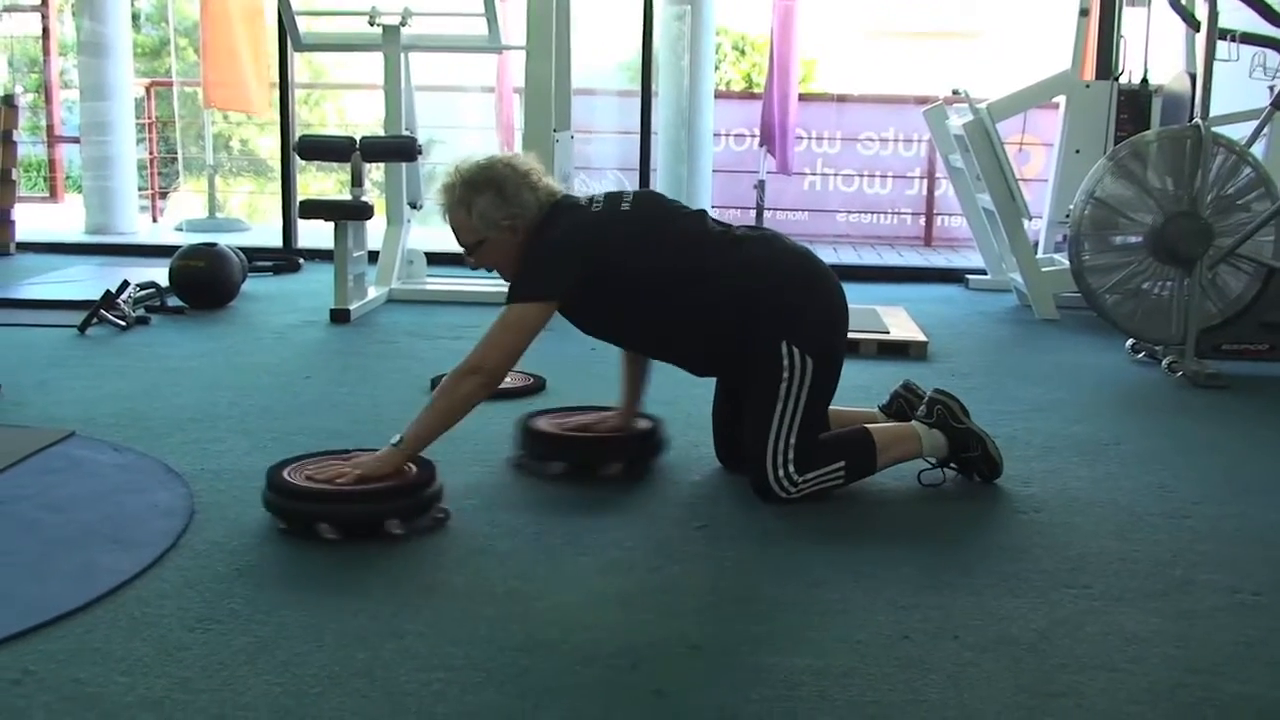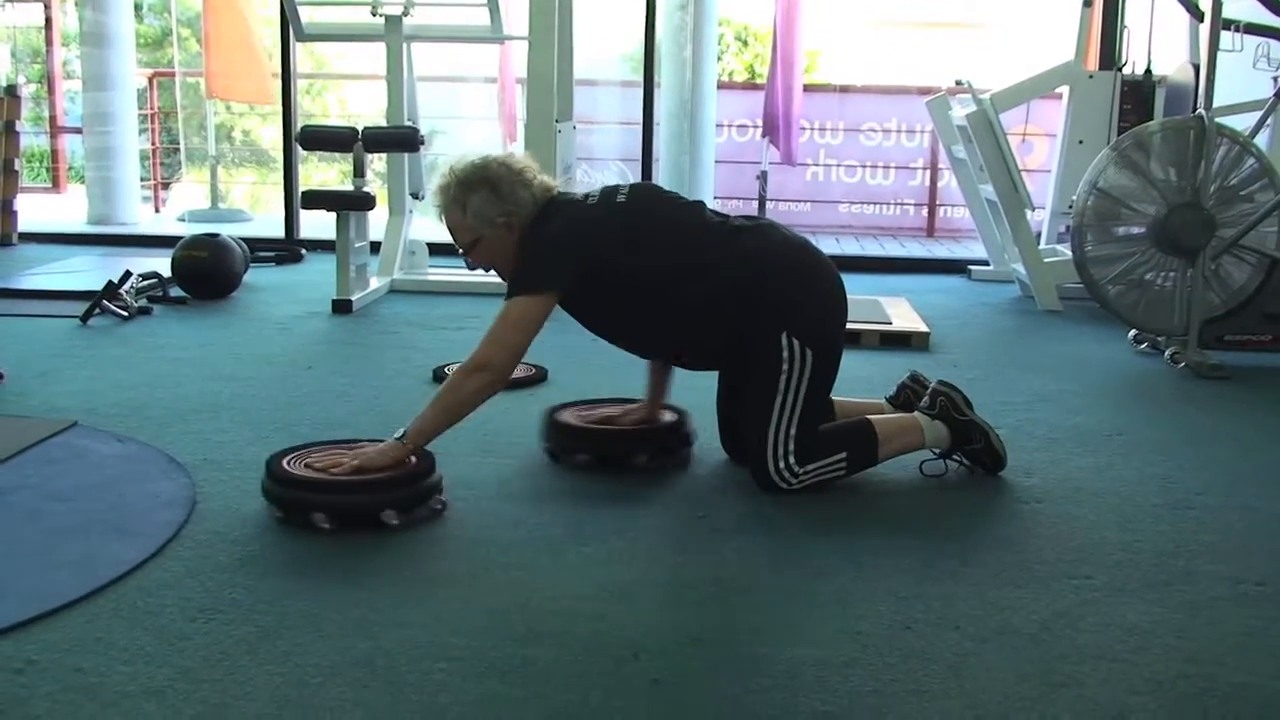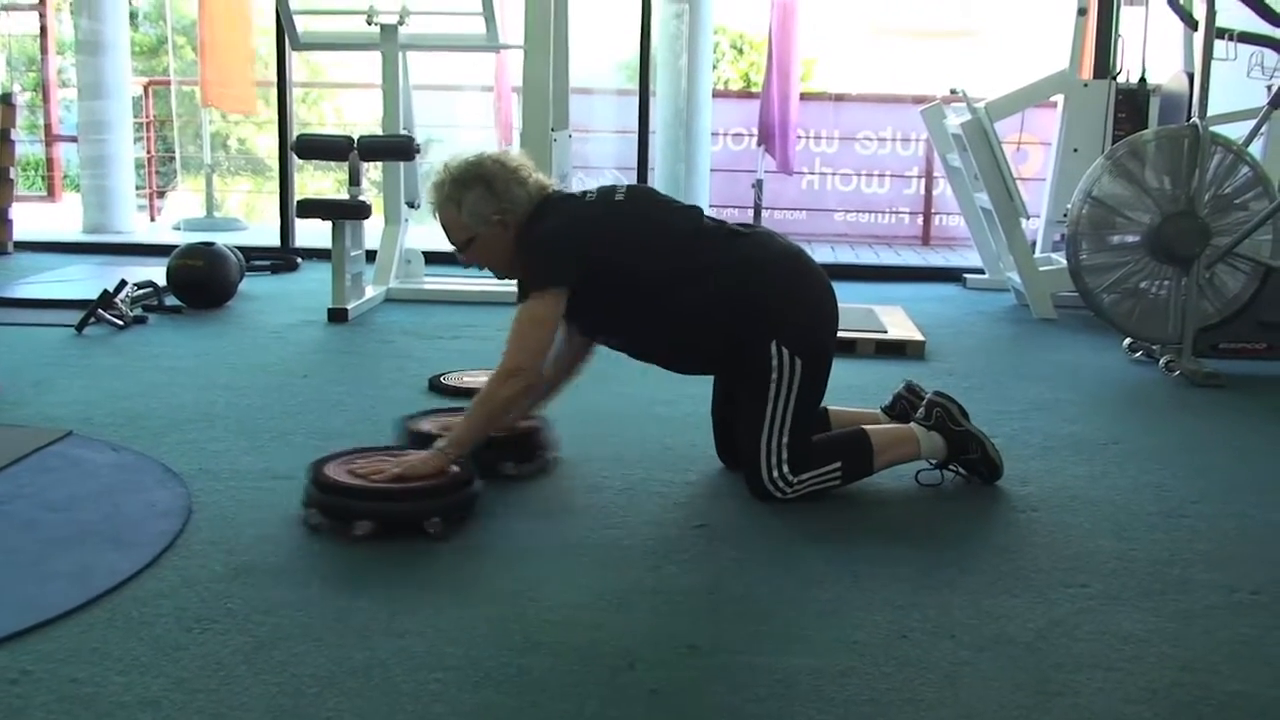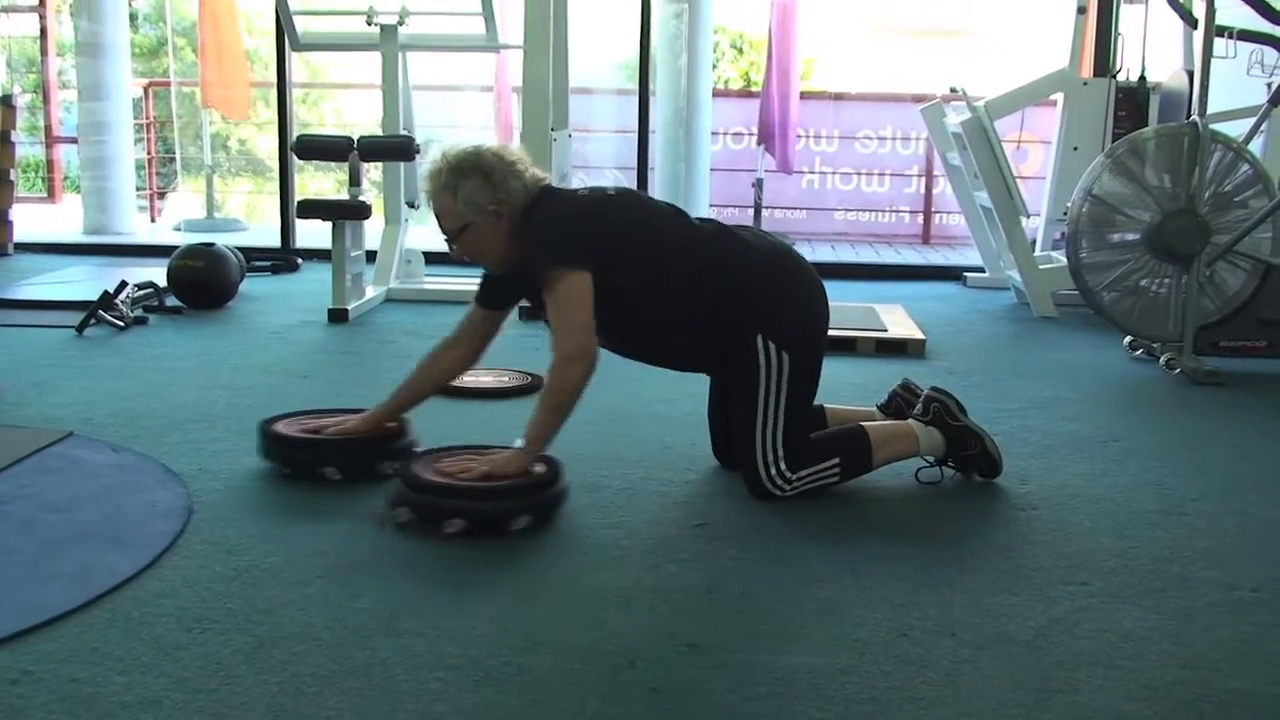
dt=0.3s
person 1, frame 1
left shoulder: (559, 248)
right shoulder: (579, 230)
left elbow: (481, 370)
right elbow: (656, 302)
left wrist: (396, 453)
right wrist: (629, 407)
left hip: (795, 313)
right hip: (774, 307)
left knee: (778, 475)
right knee: (739, 451)
left ankle: (929, 436)
right ankle: (900, 411)
person 1, frame 2
left shoulder: (555, 244)
right shoulder: (577, 227)
left elbow: (487, 368)
left wrist: (399, 447)
right wrist: (654, 401)
left hip: (793, 303)
right hip: (771, 298)
left knee: (779, 466)
right knee: (744, 443)
left ankle: (934, 427)
right ankle: (906, 401)
person 1, frame 3
left shoulder: (554, 242)
right shoulder: (560, 232)
left elbow: (520, 376)
right elbow: (570, 346)
left wrist: (443, 454)
right wrist: (483, 418)
left hip: (787, 308)
right hip: (764, 305)
left knee: (774, 474)
right knee: (738, 449)
left ankle: (934, 438)
right ankle: (906, 412)
person 1, frame 4
left shoulder: (556, 231)
right shoulder: (517, 252)
left elbow: (575, 358)
right elbow: (461, 346)
left wrist: (525, 453)
right wrist: (379, 416)
left hip: (775, 306)
right hip: (752, 306)
left knee: (774, 472)
right knee: (735, 450)
left ankle: (930, 436)
right ankle: (902, 408)
